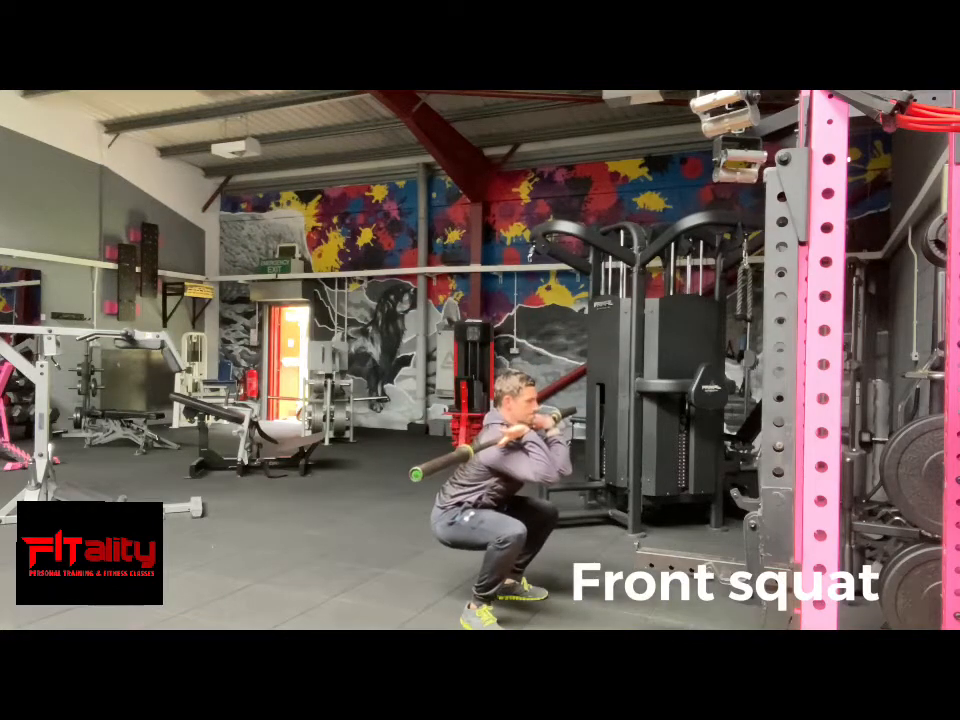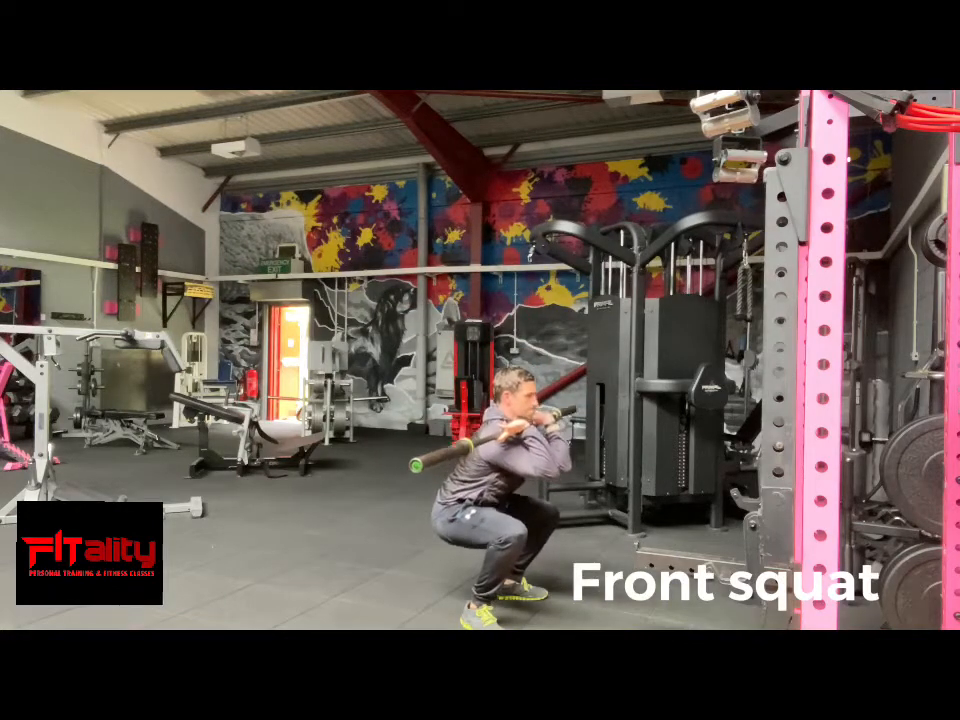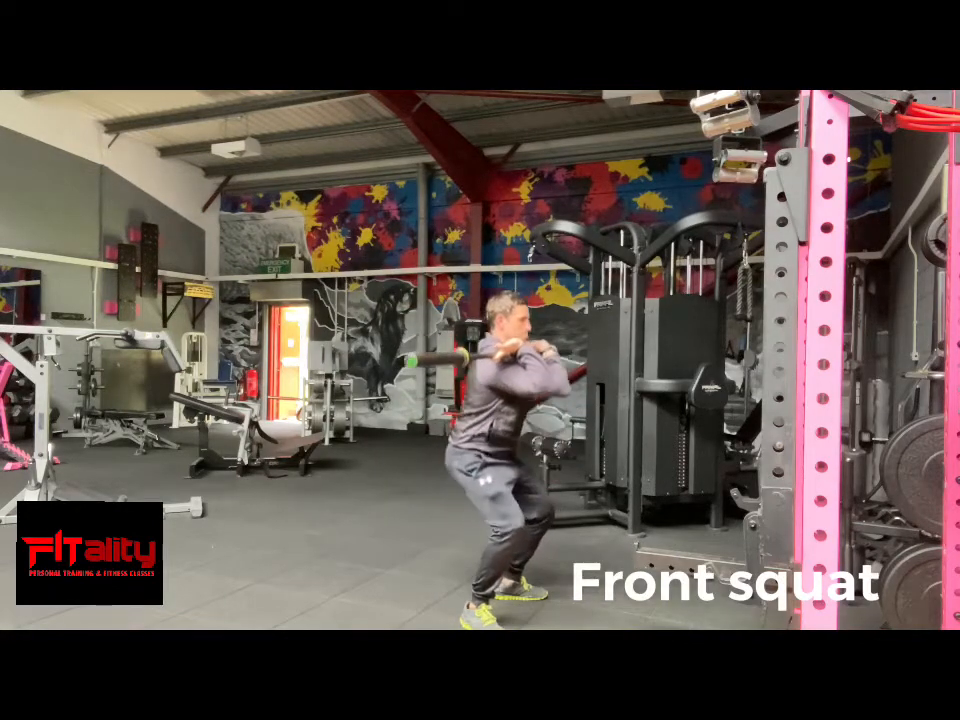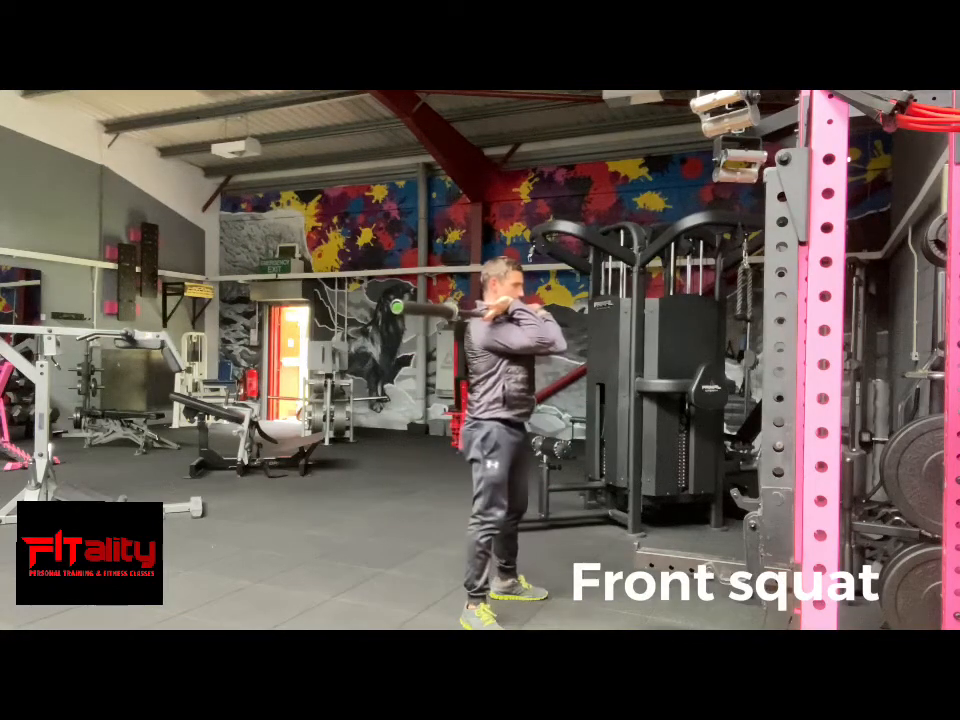
dt=0.5s
person 1, frame 1
left shoulder: (519, 433)
right shoulder: (497, 441)
left elbow: (562, 468)
right elbow: (545, 474)
left wrist: (551, 429)
right wrist: (530, 434)
left hip: (484, 506)
right hip: (453, 516)
left knee: (546, 513)
right knee: (512, 532)
left ankle: (510, 580)
right ankle: (477, 607)
person 1, frame 2
left shoulder: (519, 429)
right shoulder: (497, 437)
left elbow: (562, 465)
right elbow: (545, 469)
left wrist: (552, 426)
right wrist: (530, 430)
left hip: (485, 504)
right hip: (454, 513)
left knee: (547, 515)
right knee: (513, 533)
left ankle: (510, 580)
right ankle: (477, 607)
person 1, frame 3
left shoulder: (515, 358)
right shoulder: (493, 363)
left elbow: (560, 387)
right elbow: (542, 386)
left wrist: (547, 353)
right wrist: (526, 350)
left hip: (503, 454)
right hip: (473, 456)
left knee: (541, 512)
right knee: (509, 525)
left ankle: (510, 580)
right ankle: (476, 606)
person 1, frame 4
left shoulder: (509, 321)
right shoulder: (486, 324)
left elbow: (556, 343)
right elbow: (542, 341)
left wrist: (538, 312)
right wrist: (517, 307)
left hip: (513, 427)
right hip: (490, 429)
left knee: (514, 510)
right knee: (489, 514)
left ankle: (506, 579)
right ankle: (474, 605)
